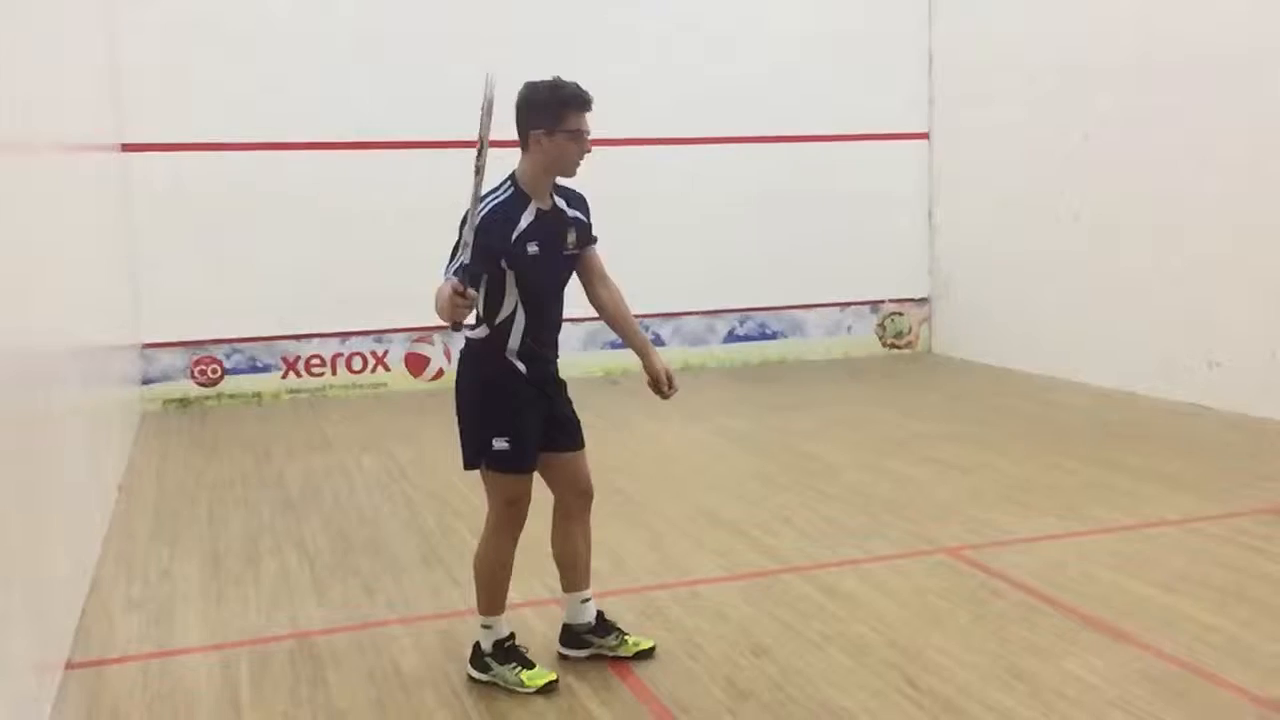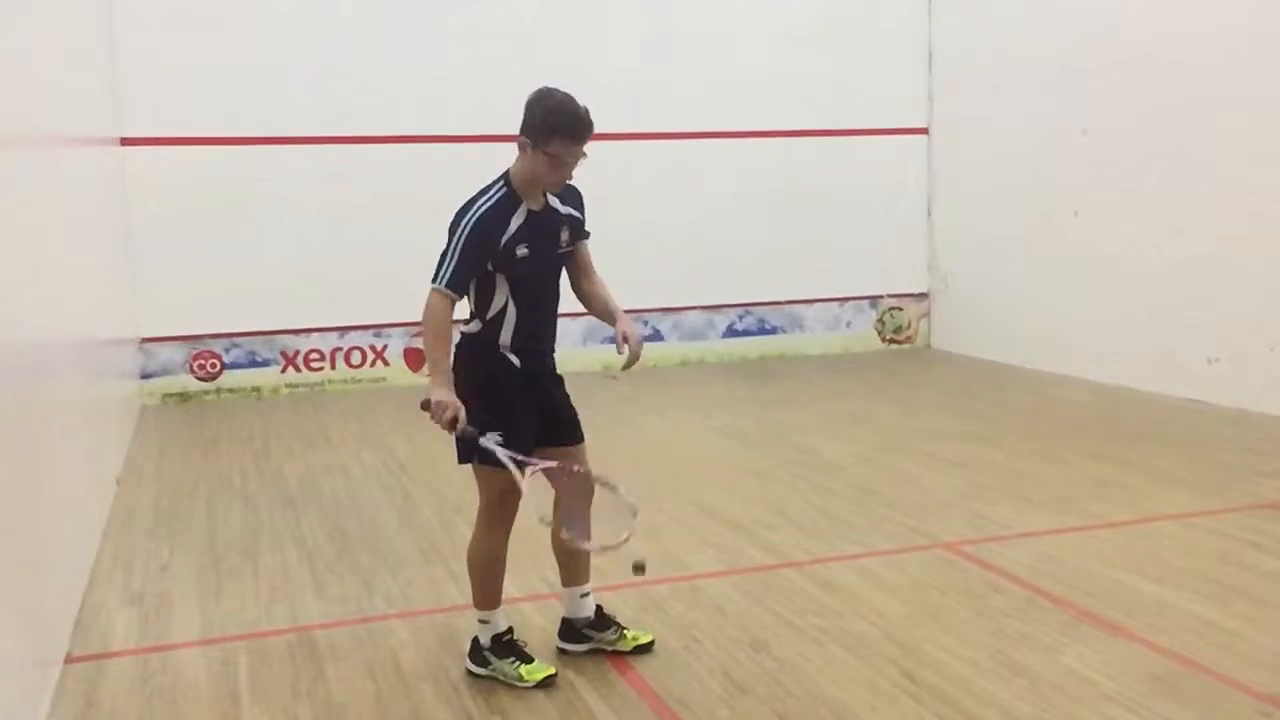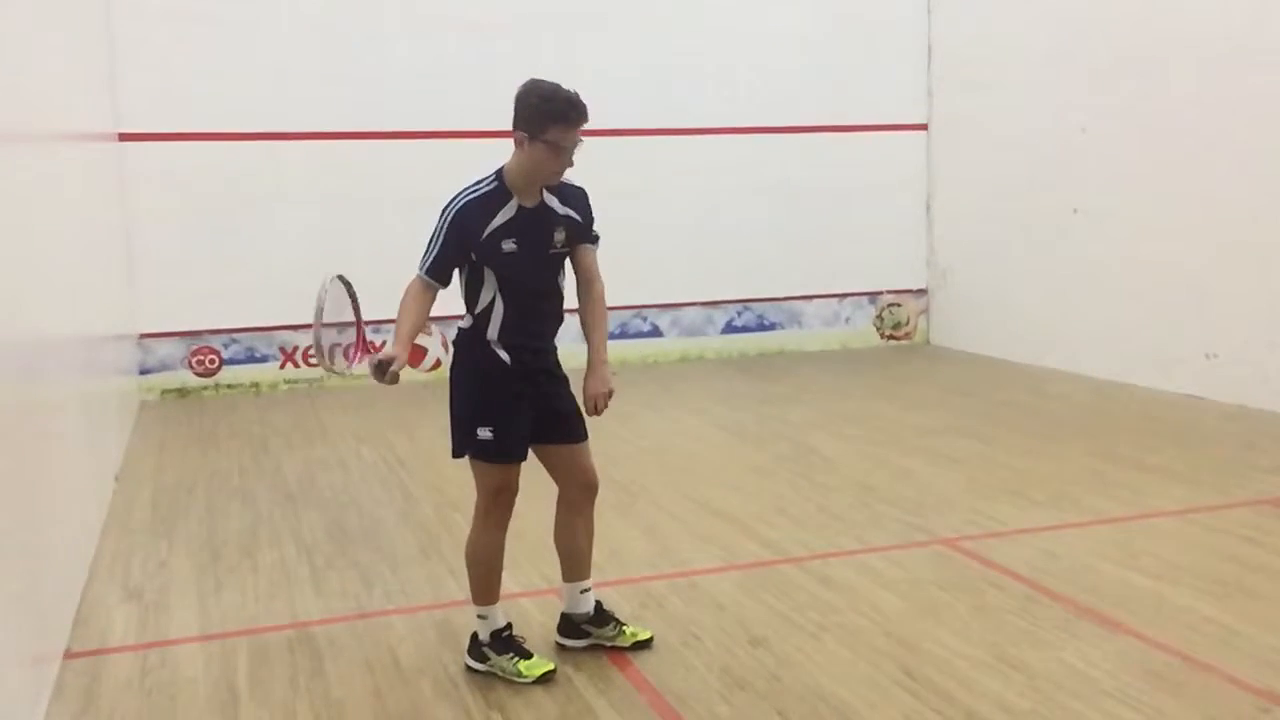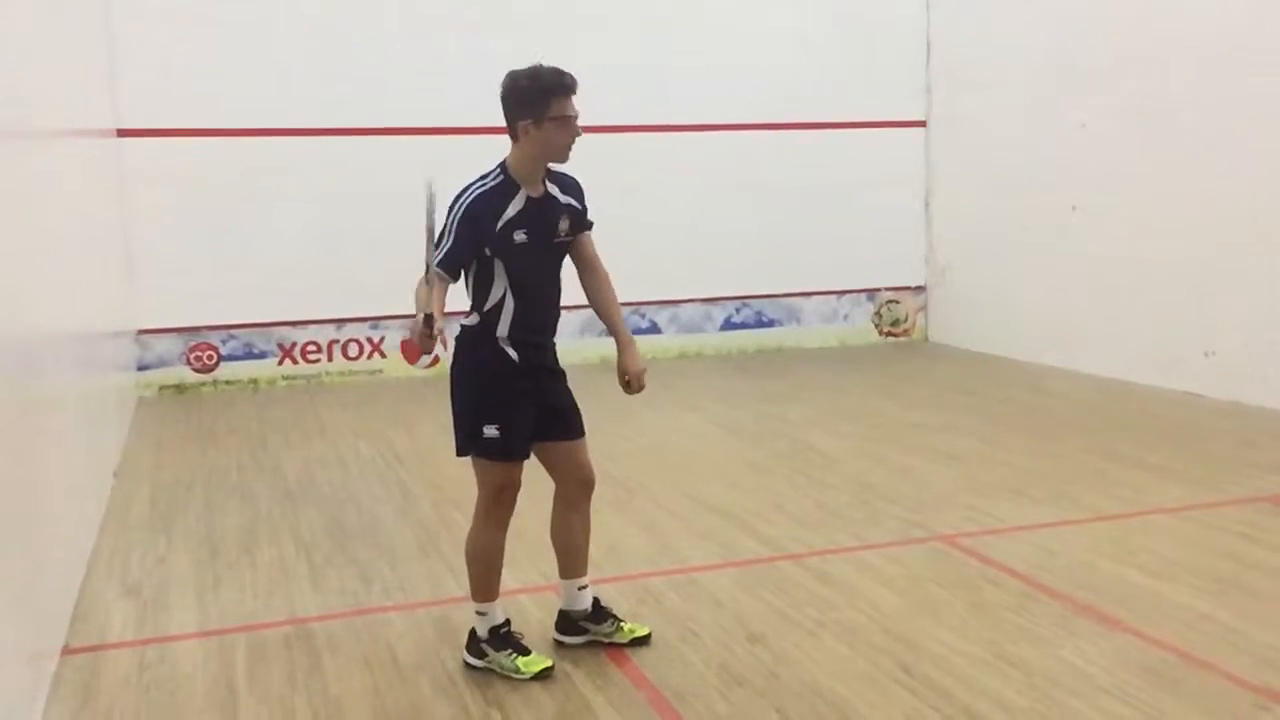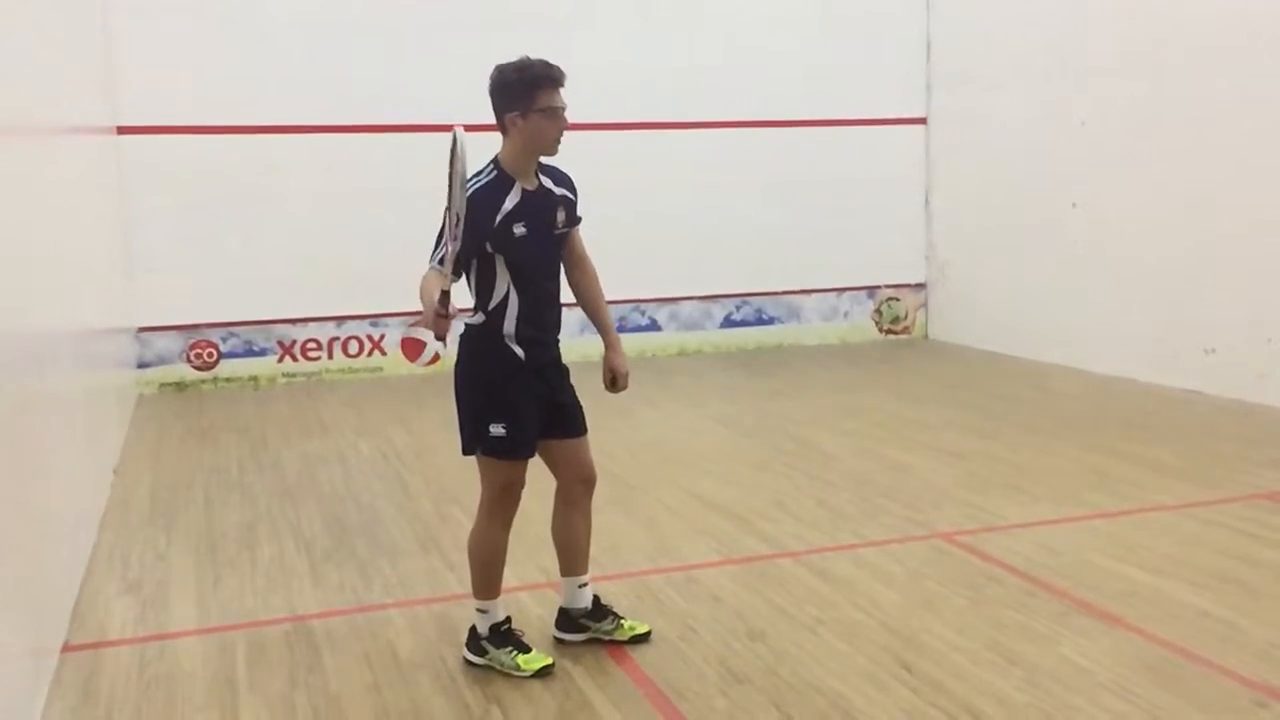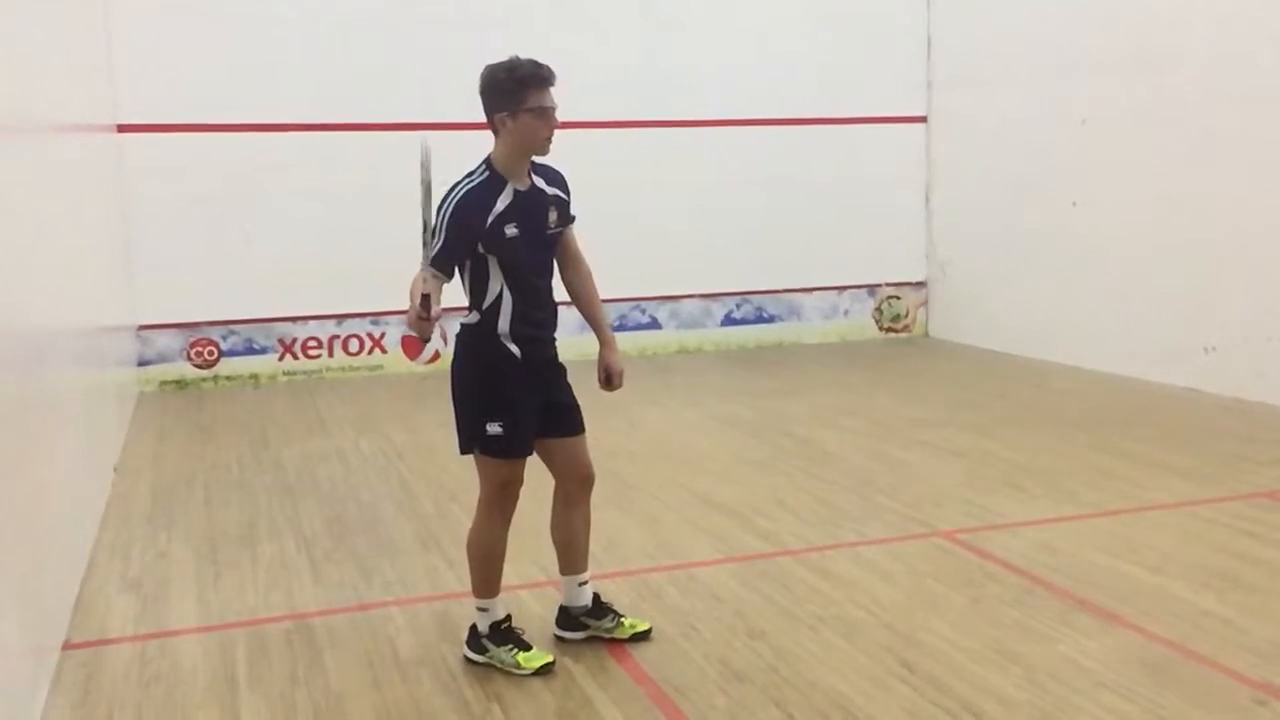
dt=0.5s
person 1, frame 1
left shoulder: (573, 207)
right shoulder: (494, 214)
left elbow: (600, 286)
right elbow: (450, 291)
left wrist: (647, 353)
right wrist: (452, 305)
left hip: (543, 375)
right hip: (496, 380)
left knee: (577, 492)
right knee: (509, 511)
left ankle: (582, 623)
right ankle: (492, 648)
person 1, frame 2
left shoulder: (568, 203)
right shoulder: (481, 217)
left elbow: (583, 274)
right elbow: (439, 302)
left wrist: (618, 316)
right wrist: (441, 384)
left hip: (540, 370)
right hip: (490, 377)
right knee: (500, 504)
left ankle: (580, 618)
right ankle: (489, 642)
person 1, frame 3
left shoulder: (573, 202)
right shoulder: (470, 210)
left elbow: (589, 283)
right elbow: (426, 283)
left wrist: (599, 365)
right wrist: (400, 345)
left hip: (544, 366)
right hip: (488, 372)
left knee: (581, 483)
right knee: (497, 501)
left ankle: (580, 613)
right ankle: (489, 636)
person 1, frame 4
left shoulder: (567, 192)
right shoulder: (479, 203)
left elbow: (591, 268)
right elbow: (437, 275)
left wrist: (625, 344)
right wrist: (429, 315)
left hip: (541, 362)
right hip: (489, 368)
left knee: (578, 479)
right knee: (499, 497)
left ankle: (580, 610)
right ankle: (488, 634)
person 1, frame 5
left shoulder: (560, 186)
right shoulder: (478, 198)
left elbow: (578, 265)
right elbow: (439, 272)
left wrist: (611, 342)
right wrist: (435, 304)
left hip: (545, 360)
right hip: (495, 367)
left knee: (579, 477)
right knee: (502, 497)
left ankle: (578, 607)
right ankle: (488, 631)
person 1, frame 6
left shoulder: (552, 184)
right shoulder: (468, 199)
left elbow: (572, 263)
right elbow: (433, 272)
left wrist: (606, 340)
right wrist: (423, 305)
left hip: (542, 359)
right hip: (491, 366)
left knee: (577, 475)
right knee: (500, 495)
left ankle: (579, 606)
right ankle: (487, 630)
